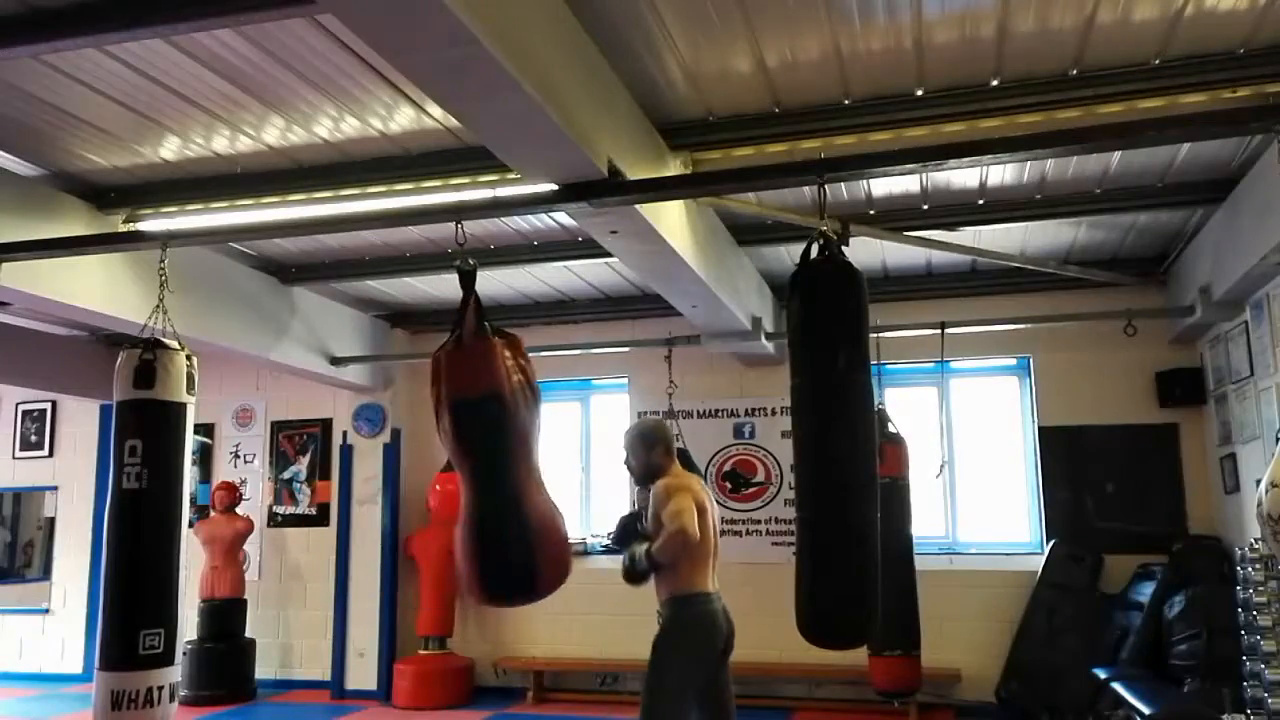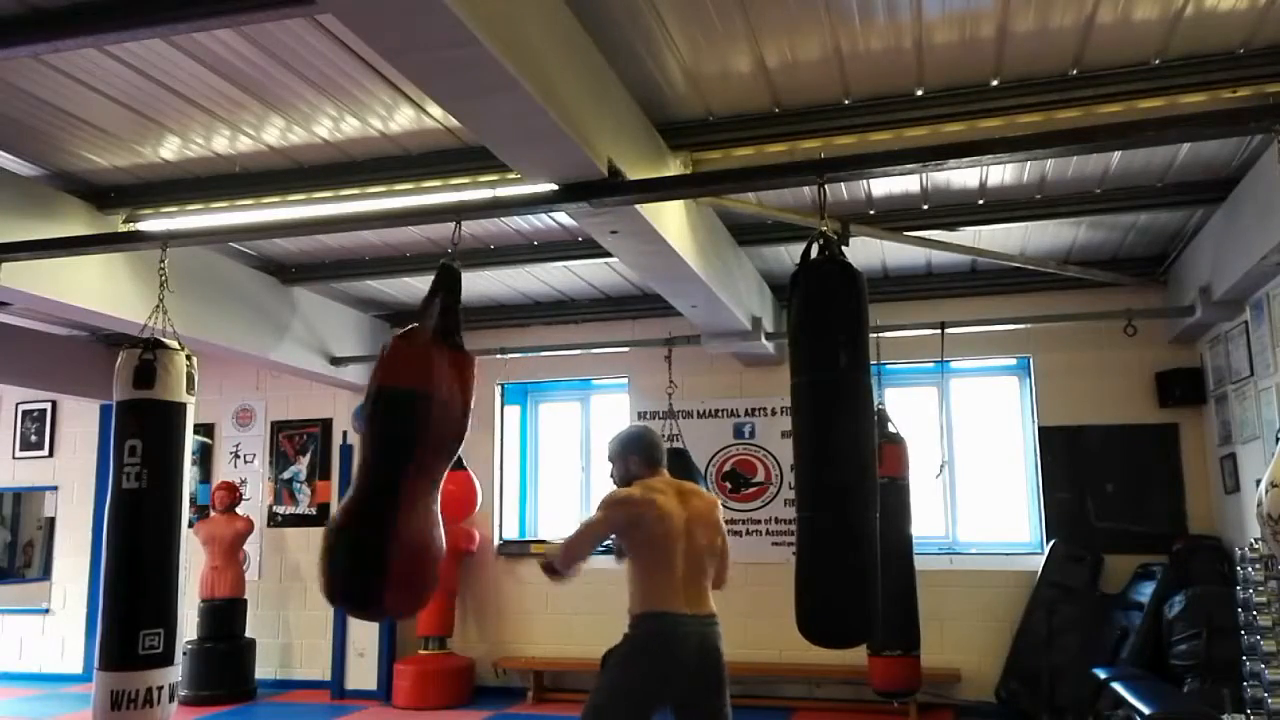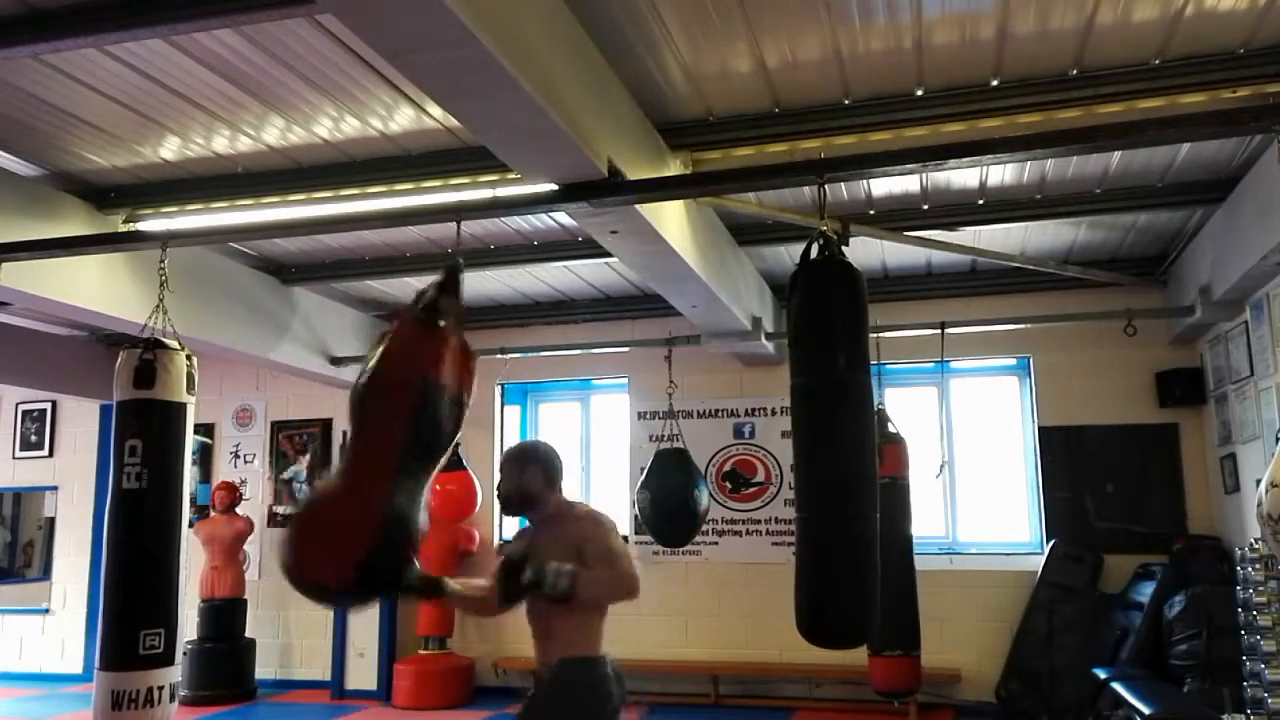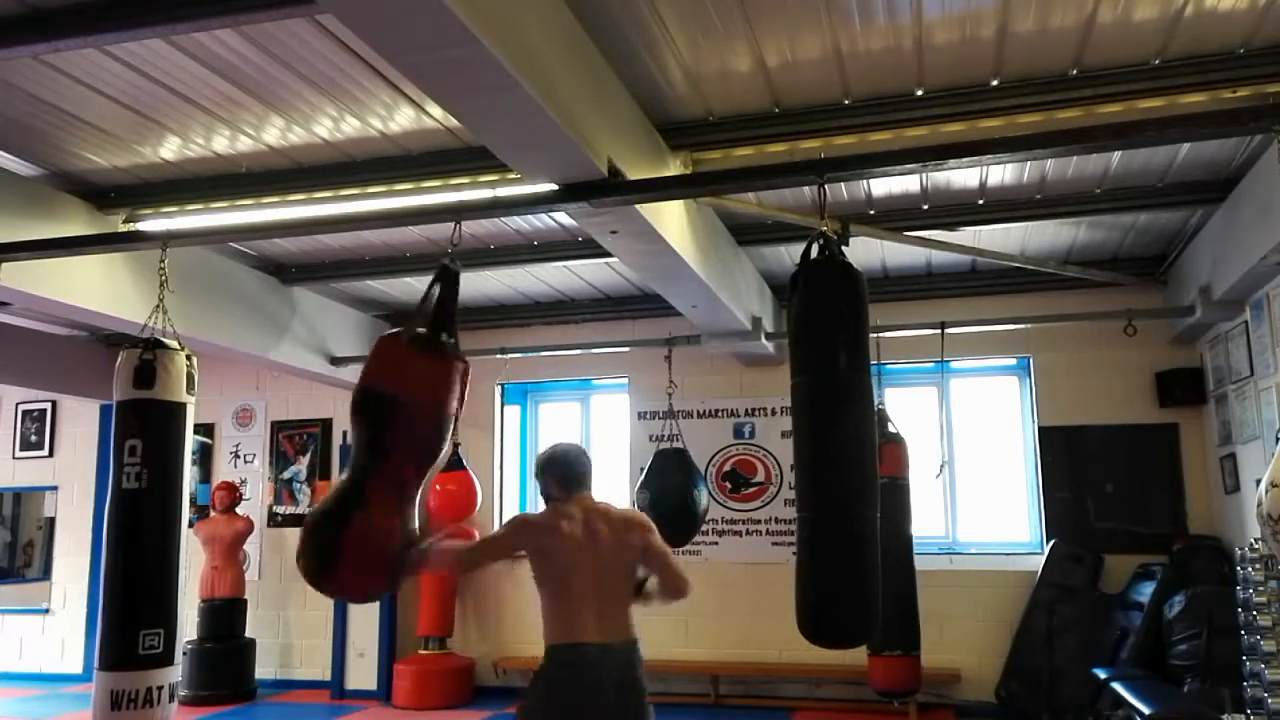
dt=1s
person 1, frame 1
left shoulder: (668, 487)
right shoulder: (693, 485)
left elbow: (684, 533)
left wrist: (643, 556)
right wrist: (651, 537)
left hip: (688, 618)
right hip: (712, 614)
person 1, frame 2
left shoulder: (625, 500)
right shoulder: (707, 503)
left elbow: (570, 553)
left wrist: (552, 560)
left hip: (656, 636)
right hip: (706, 636)
person 1, frame 3
left shoulder: (584, 522)
right shoulder: (529, 539)
left elbow: (626, 583)
right elbow: (495, 600)
left wrist: (554, 580)
left hip: (576, 684)
right hip: (593, 681)
person 1, frame 4
left shoulder: (535, 527)
right shoulder: (633, 523)
left elbow: (462, 559)
right elbow: (678, 587)
left wrist: (425, 552)
left hip: (572, 668)
right hip: (625, 663)
